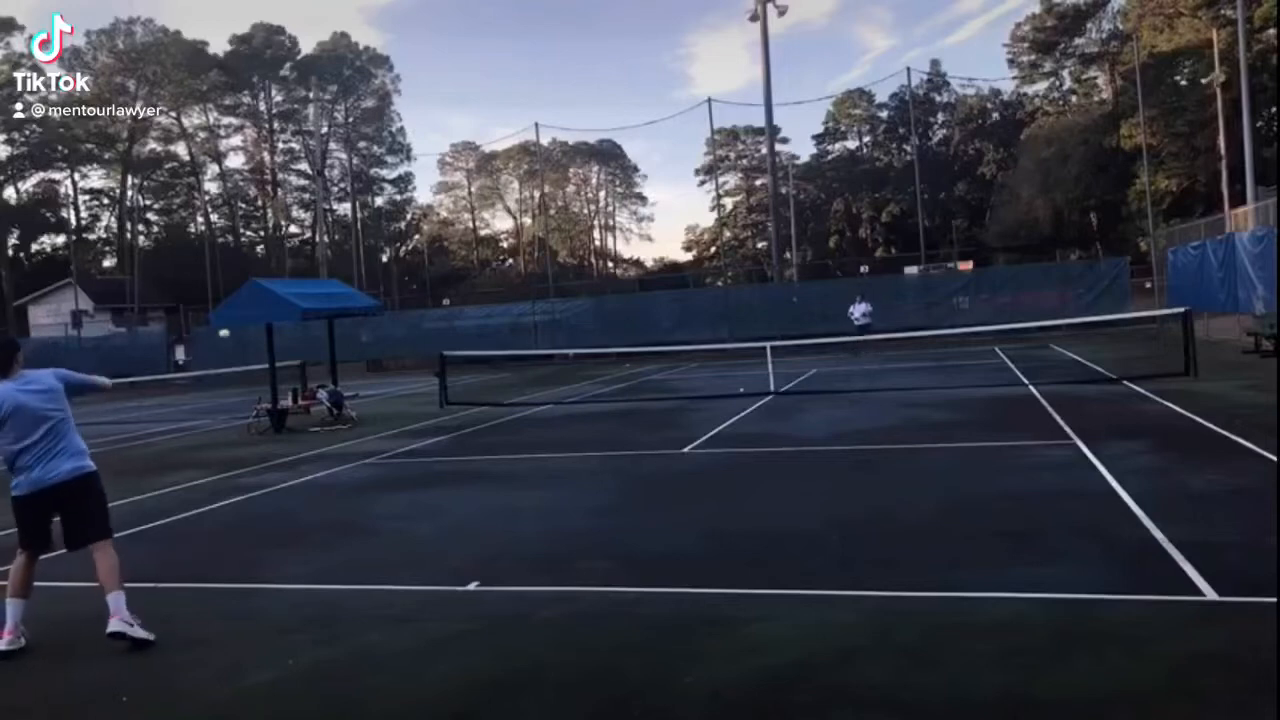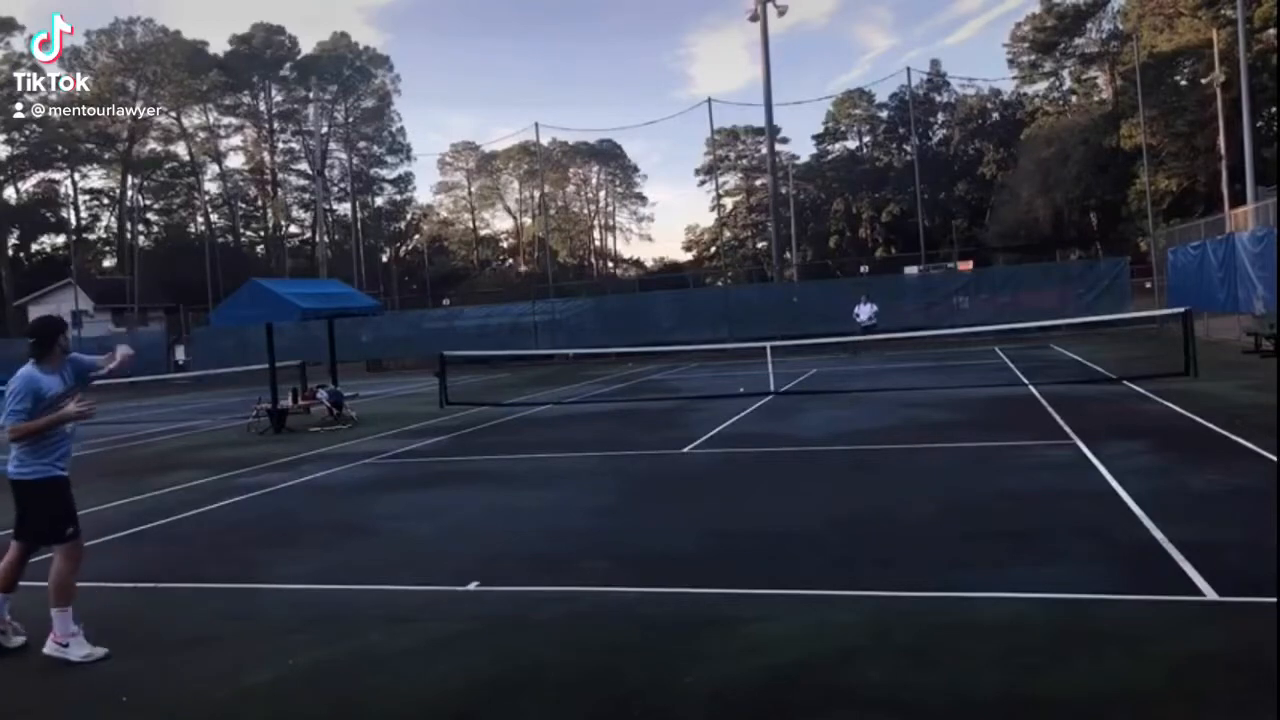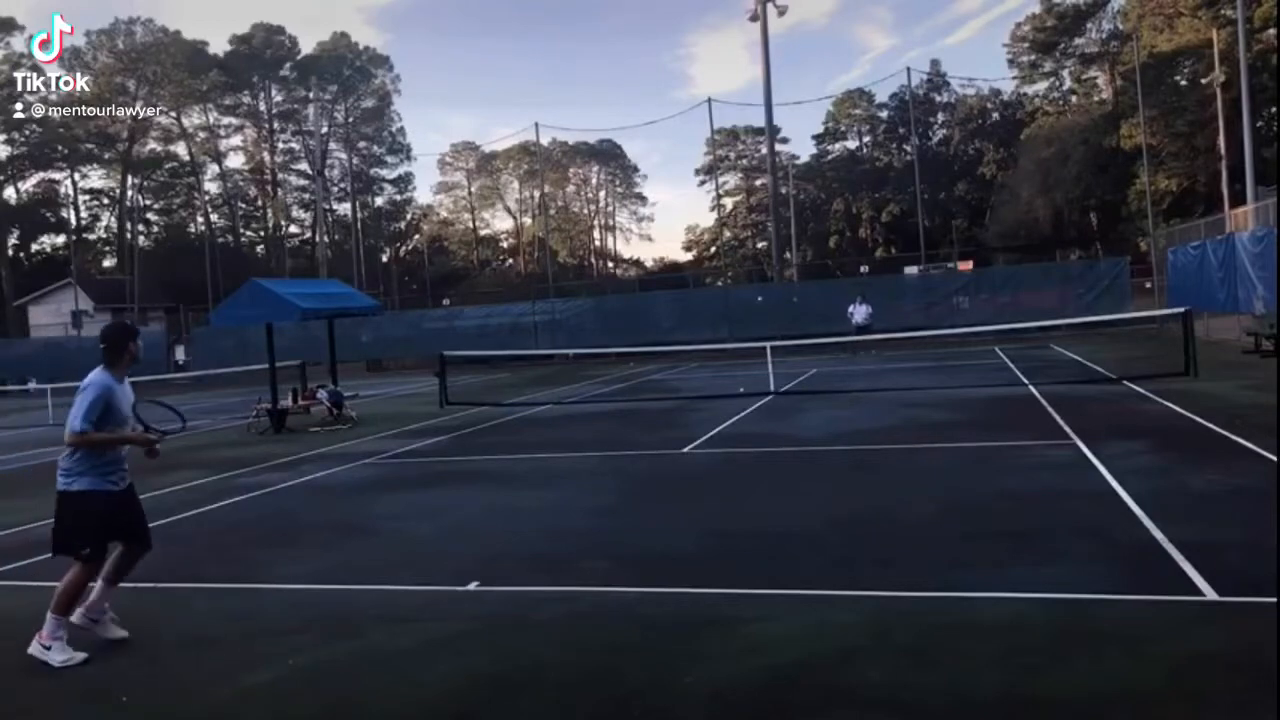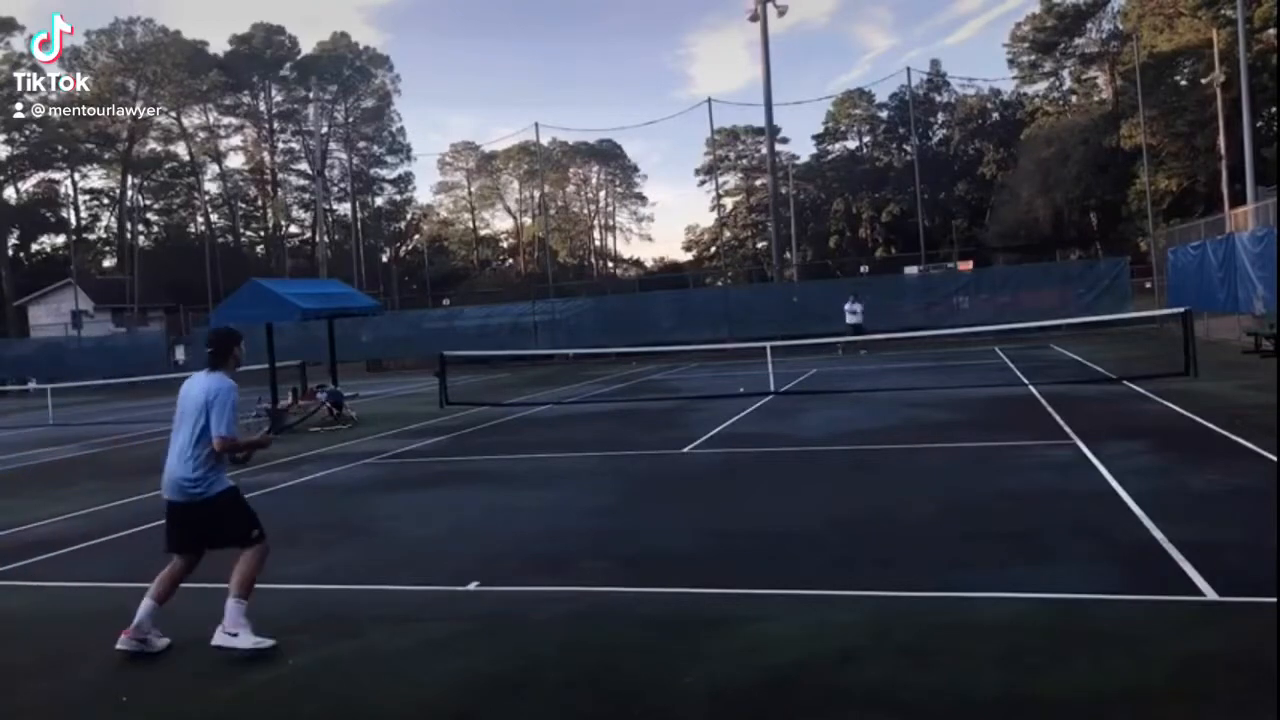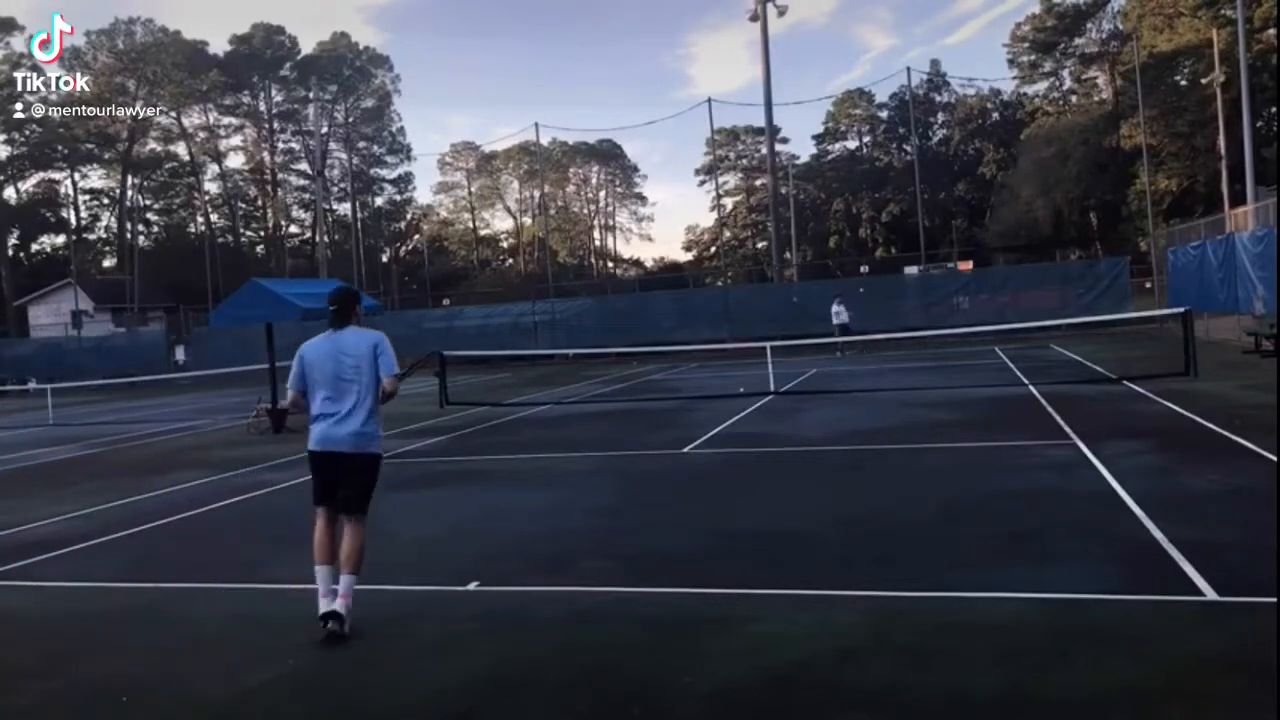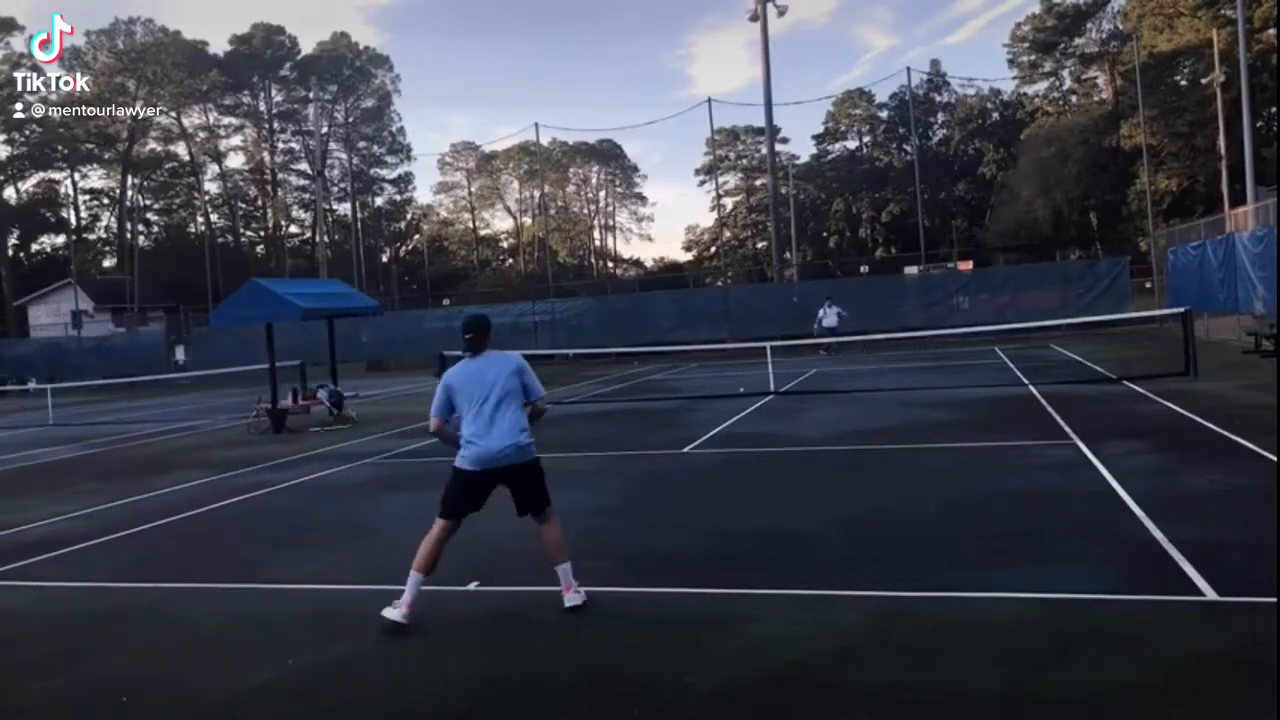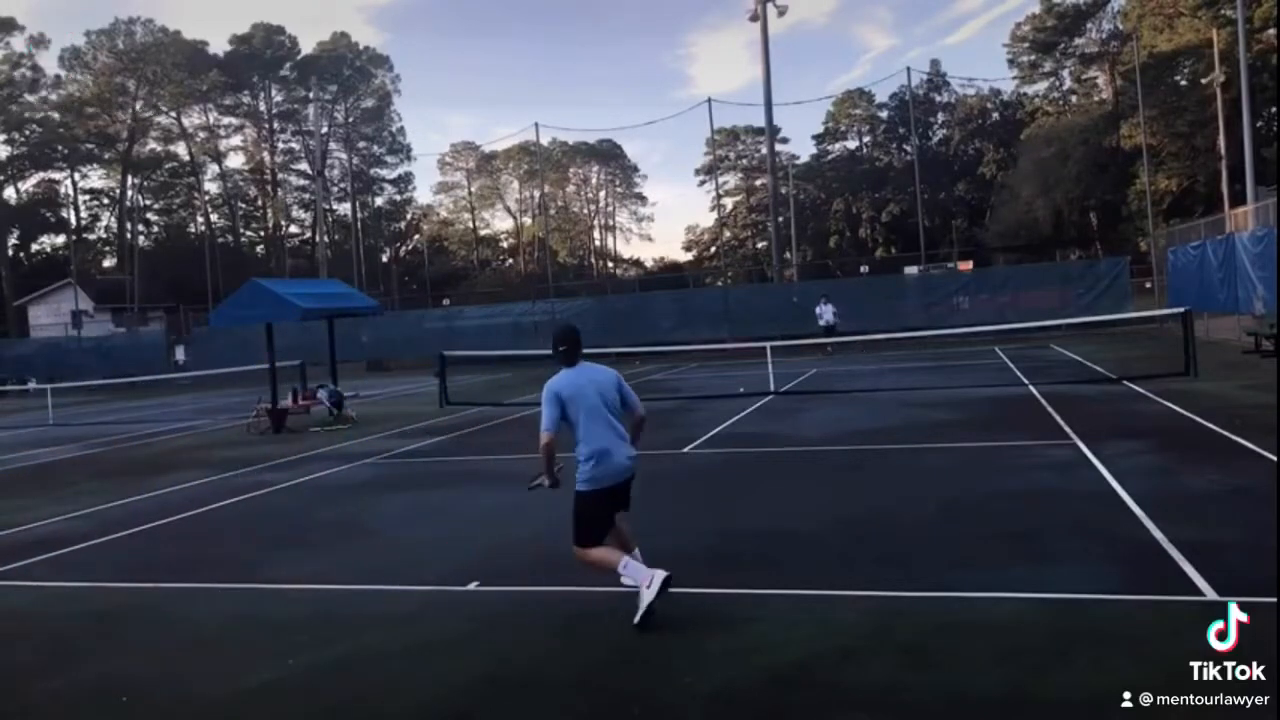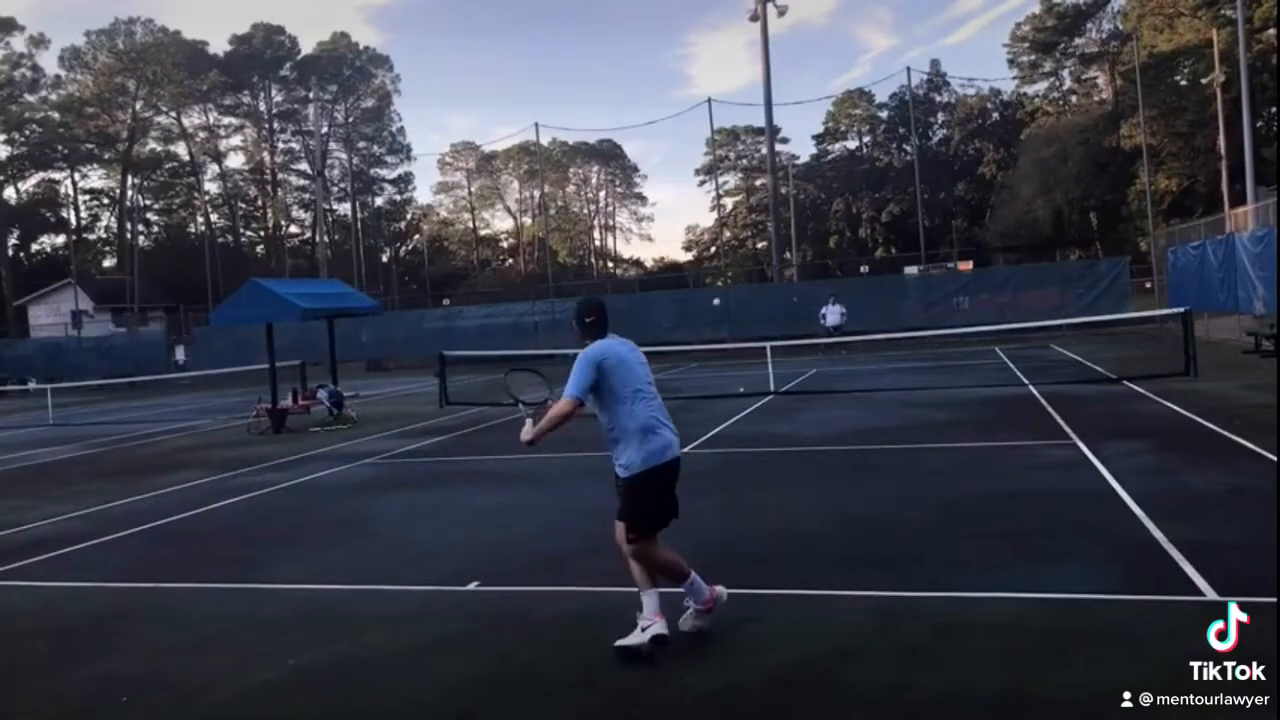
dt=0.4s
person 1, frame 1
right shoulder: (51, 378)
right elbow: (100, 384)
right wrist: (102, 380)
left hip: (29, 486)
right hip: (78, 475)
left knee: (26, 554)
right knee: (102, 545)
right ankle: (120, 617)
person 1, frame 2
left shoulder: (70, 365)
left elbow: (108, 361)
left wrist: (119, 356)
right wrist: (62, 416)
left hip: (45, 473)
right hip: (38, 476)
right knee: (69, 548)
right ankle: (63, 637)
person 1, frame 3
left shoulder: (120, 383)
right shoulder: (98, 387)
right elbow: (74, 438)
left wrist: (145, 441)
right wrist: (125, 437)
left hip: (116, 482)
right hip: (84, 486)
left knee: (138, 544)
right knee: (88, 563)
left ankle: (93, 609)
right ankle: (48, 639)
person 1, frame 4
left shoulder: (192, 383)
right shoulder: (224, 387)
right elbow: (222, 445)
left wrist: (233, 451)
right wrist: (254, 443)
left hip: (177, 485)
right hip: (206, 488)
left knee: (184, 559)
right knee: (255, 546)
left ankle: (137, 633)
right ankle: (232, 627)
person 1, frame 5
left shoulder: (309, 348)
right shoulder: (375, 340)
left elbow: (293, 401)
right elbow: (389, 388)
left hip: (322, 443)
right hip: (362, 442)
left knee: (325, 516)
right knee: (354, 520)
left ankle: (325, 599)
right ankle: (342, 602)
person 1, frame 6
left shoulder: (452, 375)
right shoulder: (514, 361)
left elbow: (437, 427)
right elbow: (540, 407)
left hip: (475, 459)
right hip: (520, 453)
left knee: (442, 528)
right knee: (546, 516)
left ankle: (404, 605)
right ankle: (570, 589)
person 1, frame 7
left shoulder: (554, 387)
right shoulder: (609, 375)
left elbow: (547, 442)
right elbow: (639, 415)
left wrist: (549, 475)
left hip: (594, 474)
right hip: (623, 465)
left knee: (588, 549)
right knee: (609, 517)
left ankle: (648, 577)
right ankle: (642, 574)
person 1, frame 8
left shoulder: (592, 355)
right shoulder: (627, 347)
left elbow: (567, 408)
left wrist: (533, 434)
right wrist: (554, 411)
left hip: (643, 457)
right hip: (658, 451)
left knee: (641, 545)
right knee: (625, 534)
left ankle: (704, 596)
right ankle: (653, 621)
